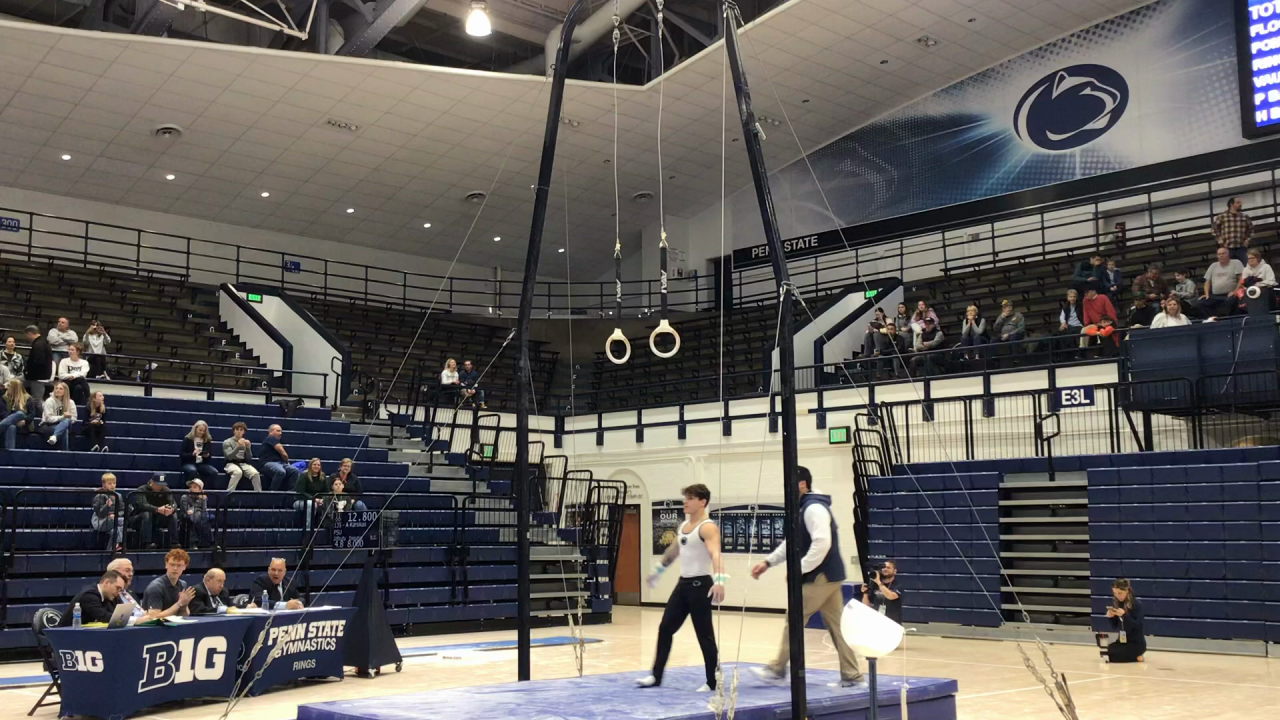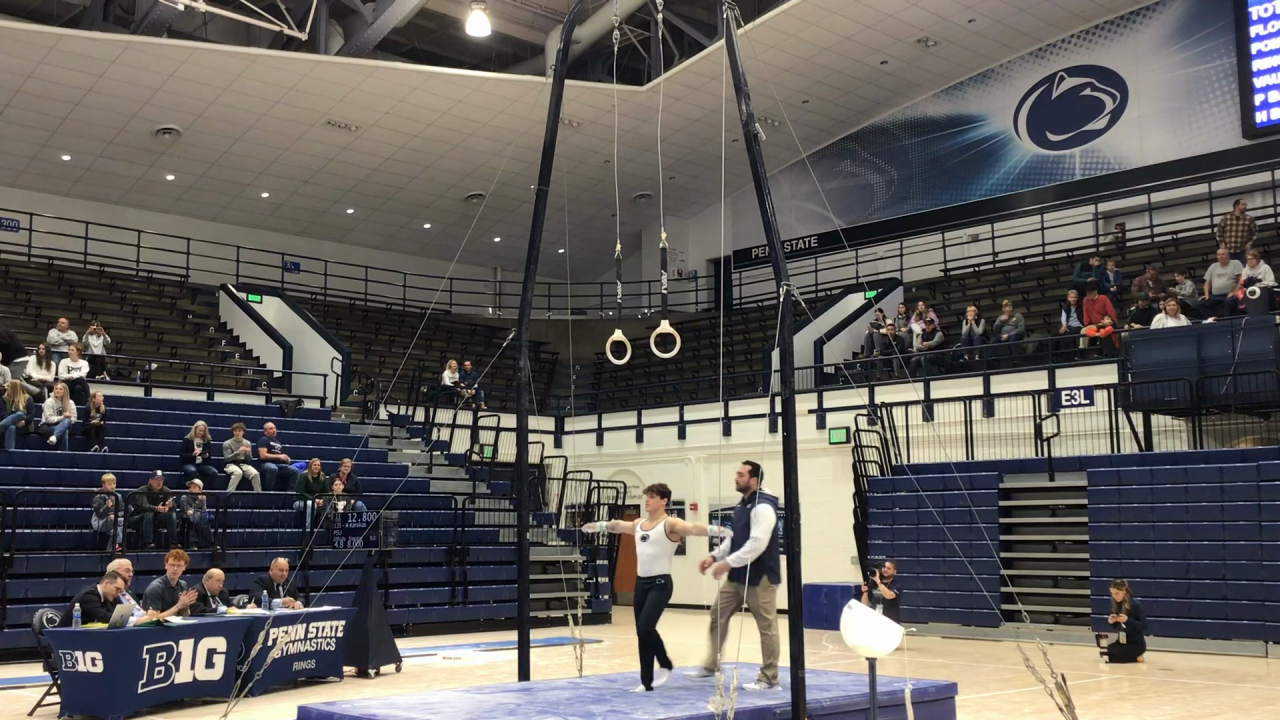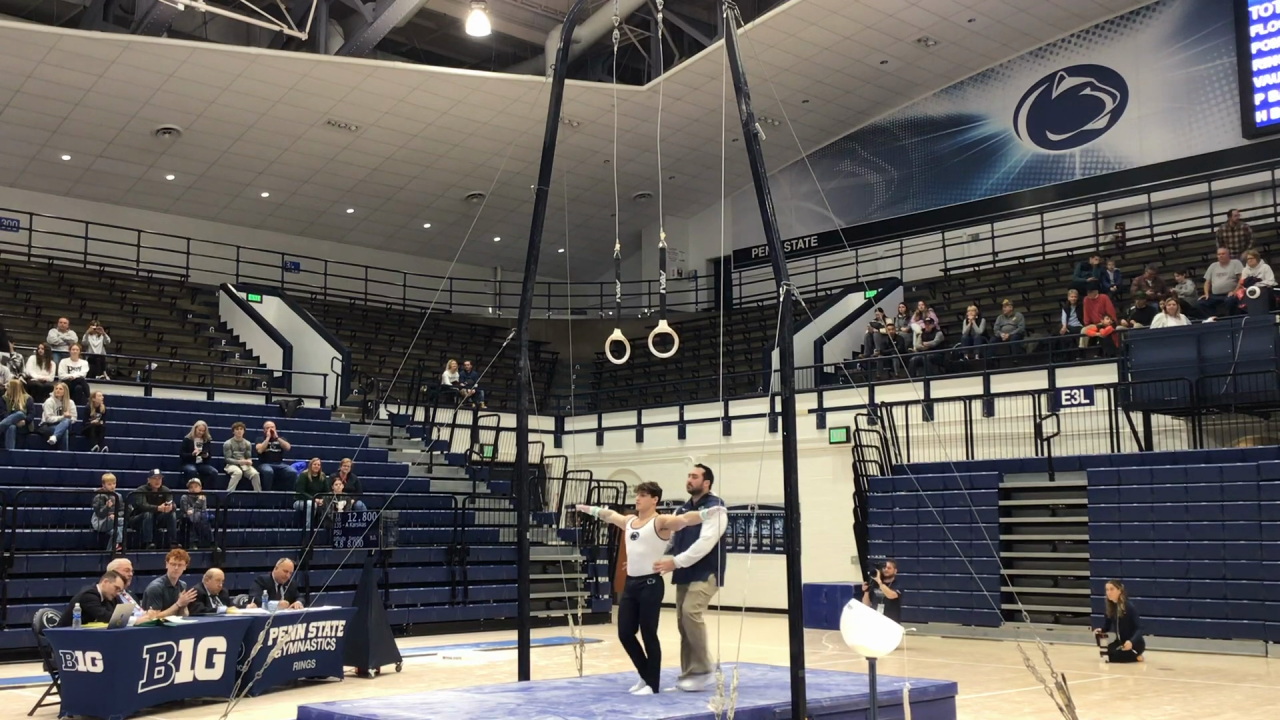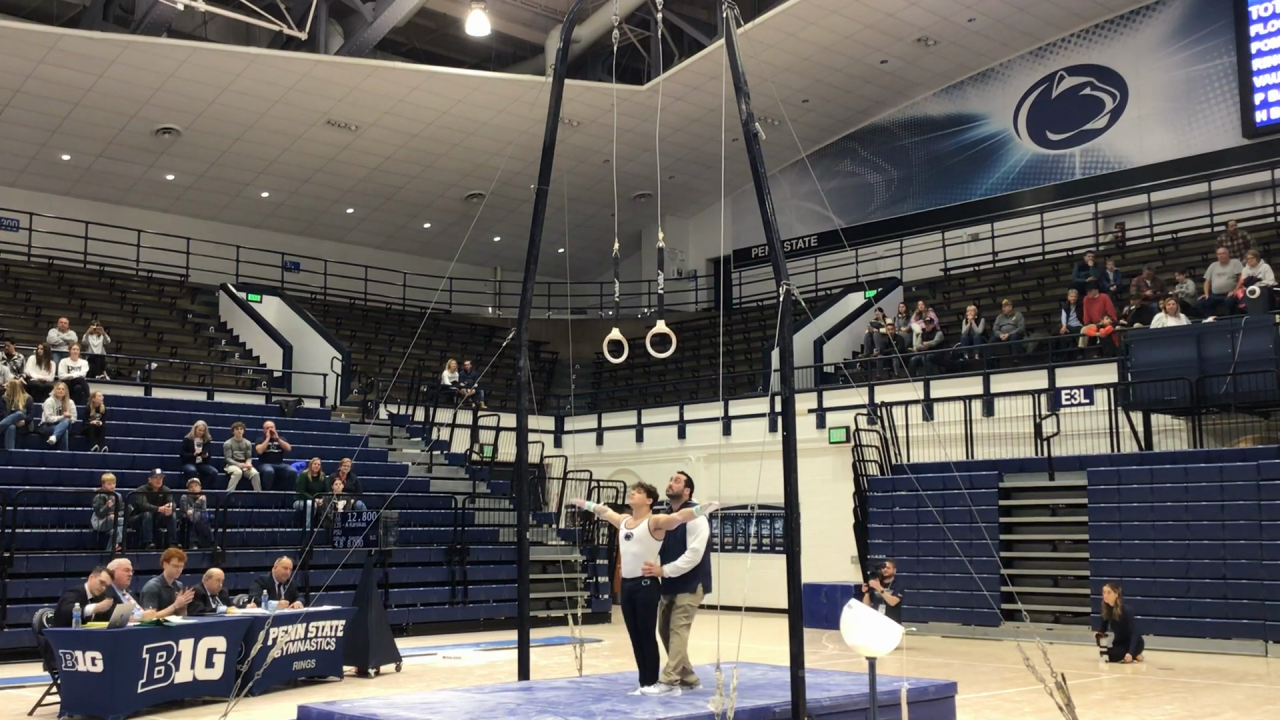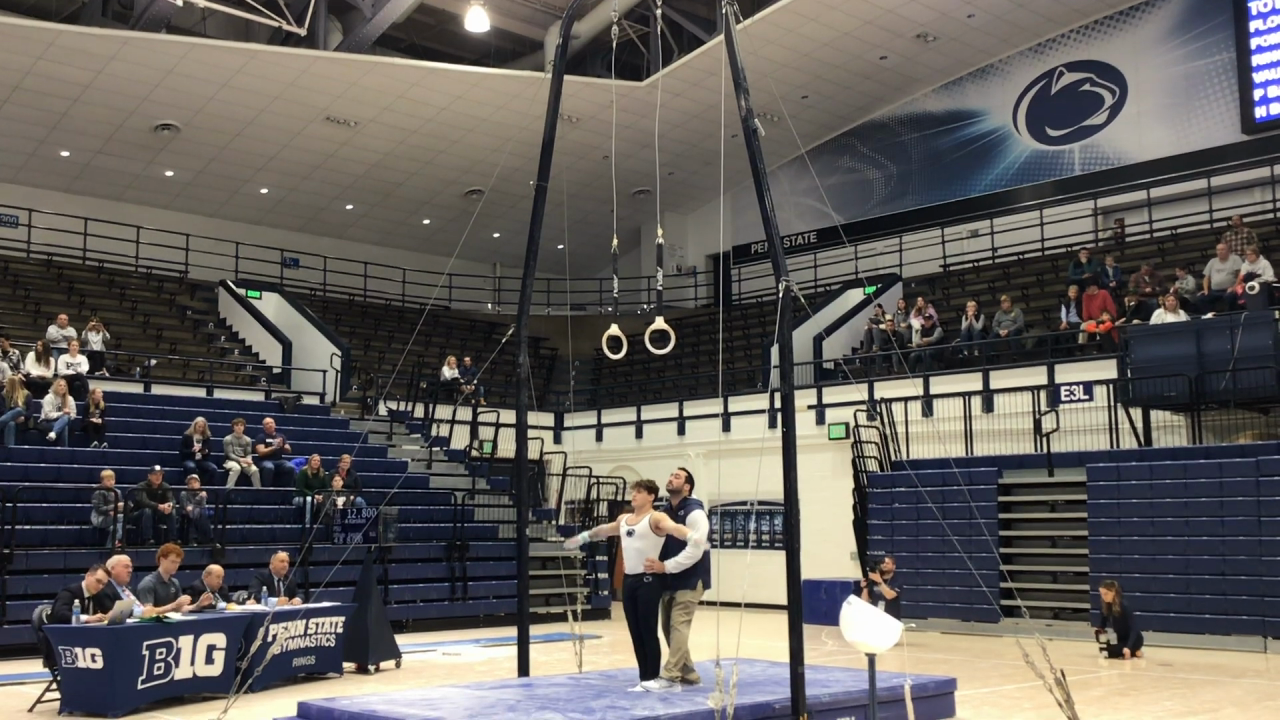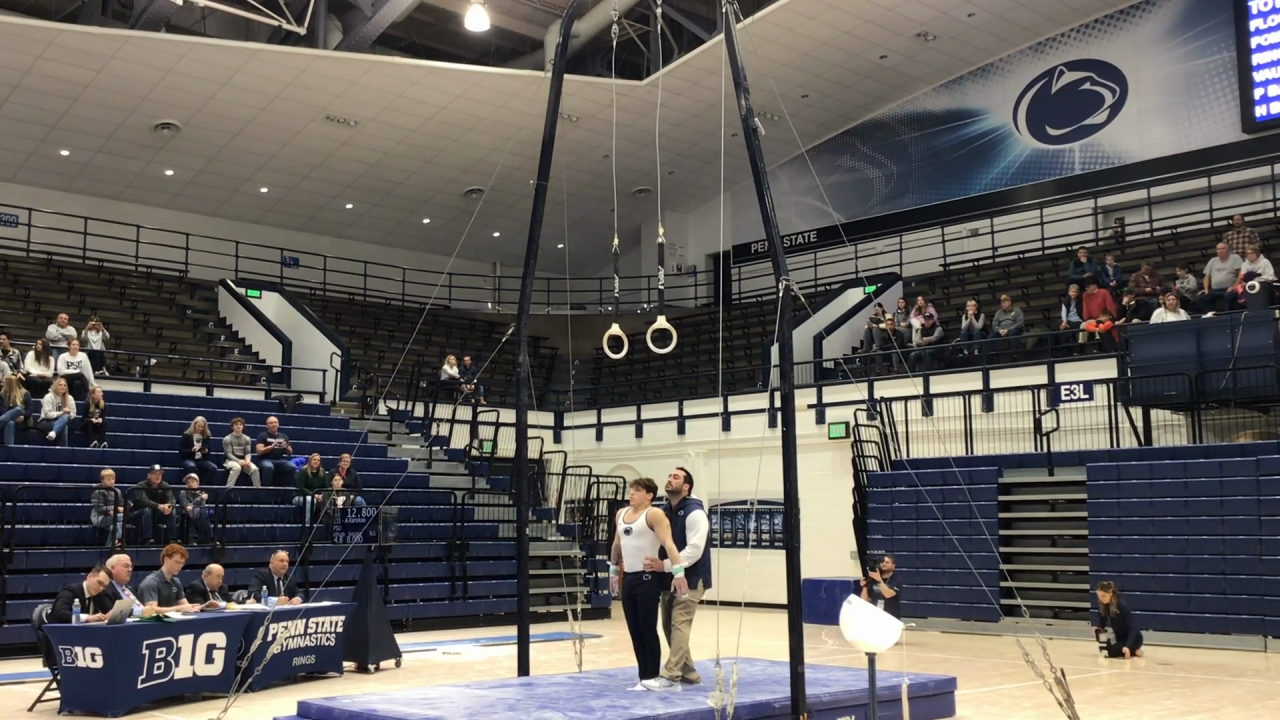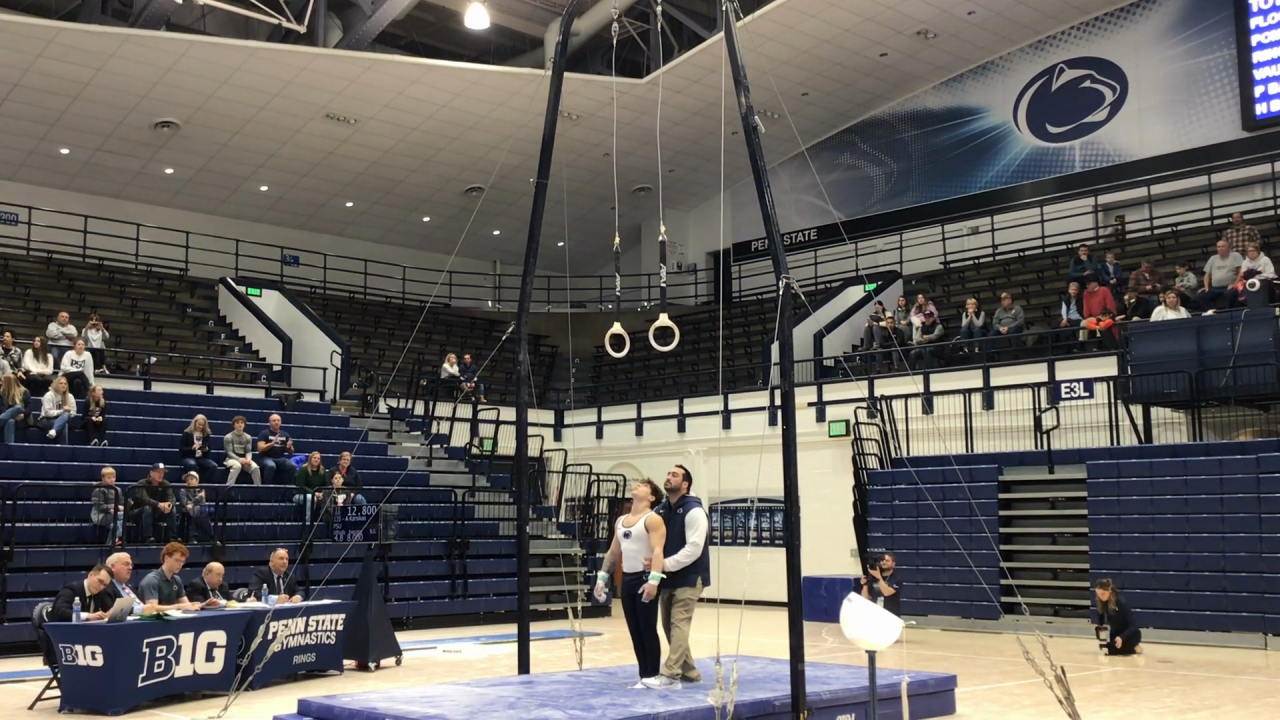
dt=0.5s
person 1, frame 1
left shoulder: (814, 508)
right shoulder: (802, 508)
left elbow: (822, 544)
left wrist: (800, 569)
right wrist: (767, 562)
left hip: (820, 575)
right hip: (827, 576)
right knee: (834, 624)
left ankle: (777, 669)
right ankle: (851, 674)
person 1, frame 2
left shoulder: (763, 507)
right shoulder: (742, 506)
left elbow: (757, 544)
left wrist: (728, 563)
right wrist: (714, 557)
left hip: (760, 577)
right hip: (738, 577)
left knee: (766, 626)
right knee: (718, 615)
left ankle: (769, 678)
right ankle: (711, 666)
person 1, frame 3
left shoulder: (714, 509)
right shoulder: (683, 510)
left elbow: (705, 544)
left wrist: (675, 562)
left hip: (706, 575)
right hip: (685, 576)
left knee: (691, 614)
right knee: (684, 623)
left ankle: (703, 670)
right ankle: (689, 674)
person 1, frame 4
left shoulder: (694, 518)
left elbow: (694, 555)
right elbow: (657, 549)
left wrist: (664, 570)
right wrist: (644, 566)
left hip: (690, 584)
right hip: (670, 585)
left knee: (678, 629)
right knee: (666, 630)
left ankle: (669, 681)
right ankle: (688, 677)
person 1, frame 5
left shoulder: (694, 513)
right shoulder: (664, 513)
left elbow: (694, 551)
left wrist: (664, 566)
right wrist: (646, 561)
left hip: (689, 580)
right hip: (669, 581)
left knee: (678, 626)
right knee: (669, 627)
left ankle: (670, 677)
right ankle: (688, 674)
person 1, frame 6
left shoulder: (694, 513)
right shoulder: (663, 512)
left elbow: (694, 550)
left wrist: (665, 565)
right wrist: (647, 560)
left hip: (689, 580)
left knee: (679, 626)
right knee: (670, 627)
left ankle: (670, 676)
right ankle: (688, 673)
person 1, frame 7
left shoulder: (693, 511)
right shoulder: (661, 510)
left elbow: (694, 549)
left wrist: (665, 564)
left hip: (688, 578)
right hip: (667, 578)
left knee: (679, 625)
right knee: (670, 626)
left ankle: (670, 675)
right ankle: (688, 671)
person 2, frame 1
left shoulder: (707, 528)
right shoulder: (684, 526)
left elbow: (715, 555)
right elbow: (674, 551)
left wrist: (720, 580)
right wrist: (658, 570)
left hip: (700, 585)
right hip: (683, 584)
left knee: (704, 634)
right knee: (665, 628)
left ankle: (712, 682)
right ankle: (656, 676)
person 2, frame 2
left shoulder: (670, 524)
right shoulder: (639, 524)
left elbow: (693, 527)
right elbow: (618, 525)
left wrist: (715, 530)
right wrist: (598, 526)
left hip: (660, 583)
right hip: (641, 583)
left knee: (647, 628)
right knee: (641, 633)
left ankle: (665, 665)
right ankle: (646, 681)
person 2, frame 3
left shoulder: (661, 522)
right shoulder: (629, 521)
left elbow: (685, 519)
right elbow: (609, 514)
left wrist: (709, 512)
right wrist: (590, 509)
left hip: (650, 583)
right hip: (631, 583)
left knee: (648, 635)
right knee: (625, 633)
left ankle: (653, 683)
right ankle: (645, 676)
person 2, frame 4
left shoulder: (655, 522)
right shoulder: (623, 520)
left elbow: (678, 517)
right elbow: (605, 511)
left wrist: (701, 509)
right wrist: (587, 504)
left hip: (646, 584)
right hip: (627, 584)
left knee: (647, 636)
right knee: (635, 637)
left ankle: (651, 683)
right ankle: (644, 683)
person 2, frame 5
left shoulder: (656, 518)
right shoulder: (624, 519)
left elbow: (674, 528)
right elbow: (604, 530)
left wrist: (693, 537)
right wrist: (582, 537)
left hip: (648, 580)
right hip: (628, 580)
left knee: (648, 632)
right knee: (635, 633)
left ankle: (653, 679)
right ankle: (644, 679)
person 2, frame 6
left shoulder: (654, 515)
right shoulder: (621, 514)
left elbow: (668, 544)
left wrist: (678, 573)
right wrist: (614, 571)
left hip: (647, 578)
right hip: (628, 578)
left knee: (648, 630)
right knee: (634, 631)
left ankle: (652, 677)
right ankle: (644, 678)
person 2, frame 7
left shoulder: (653, 520)
right shoulder: (621, 520)
left elbow: (657, 551)
right elbow: (613, 552)
left wrist: (654, 580)
right wrist: (602, 578)
left hip: (644, 579)
right hip: (627, 579)
left knee: (647, 630)
right knee: (635, 631)
left ankle: (652, 676)
right ankle: (644, 676)
